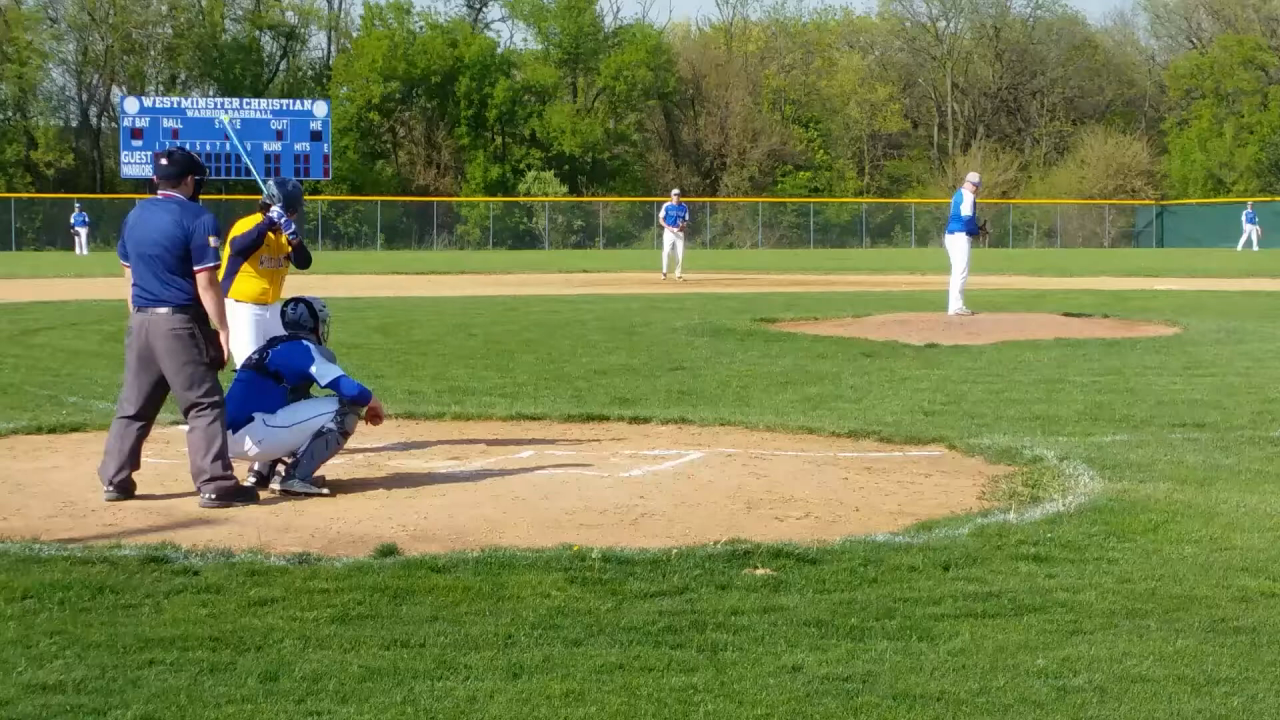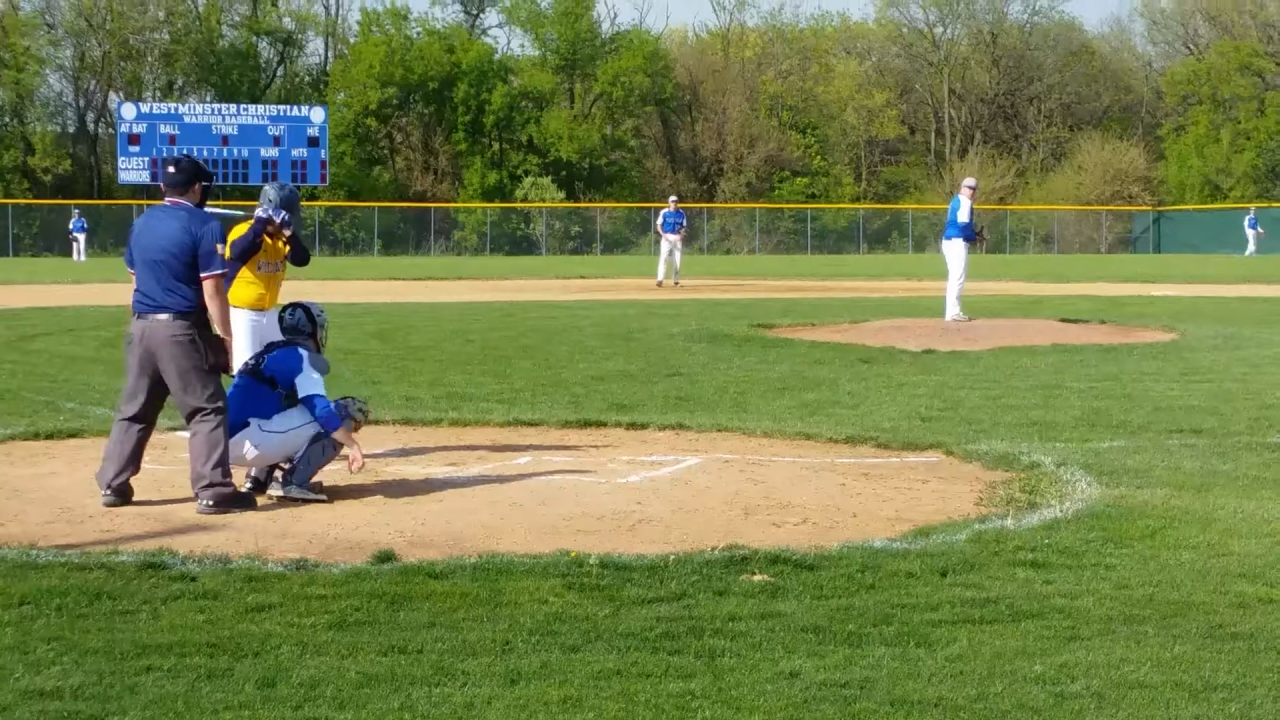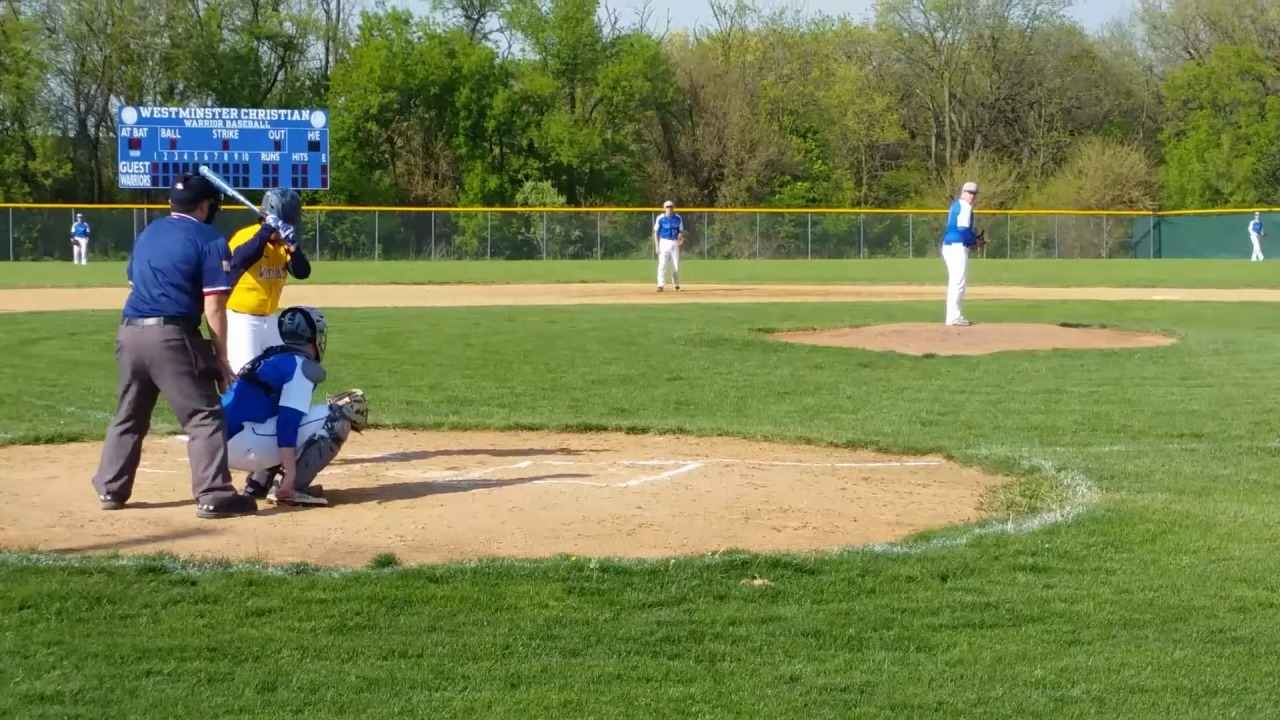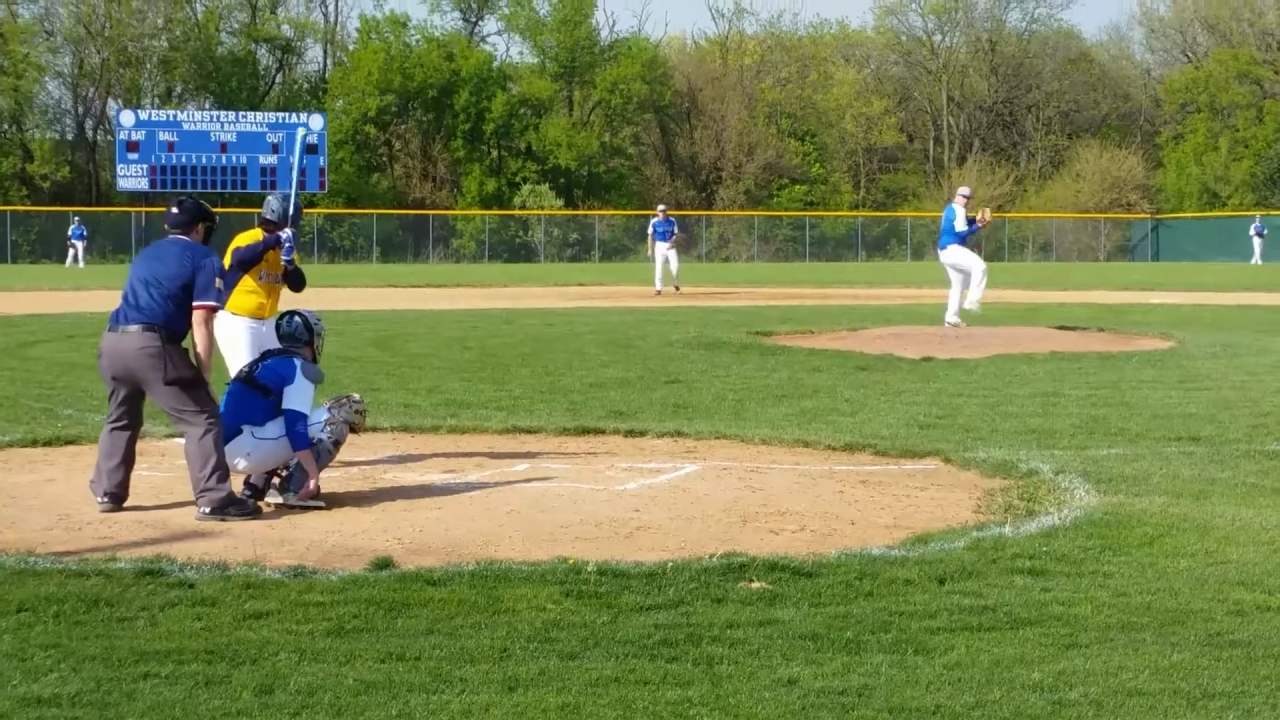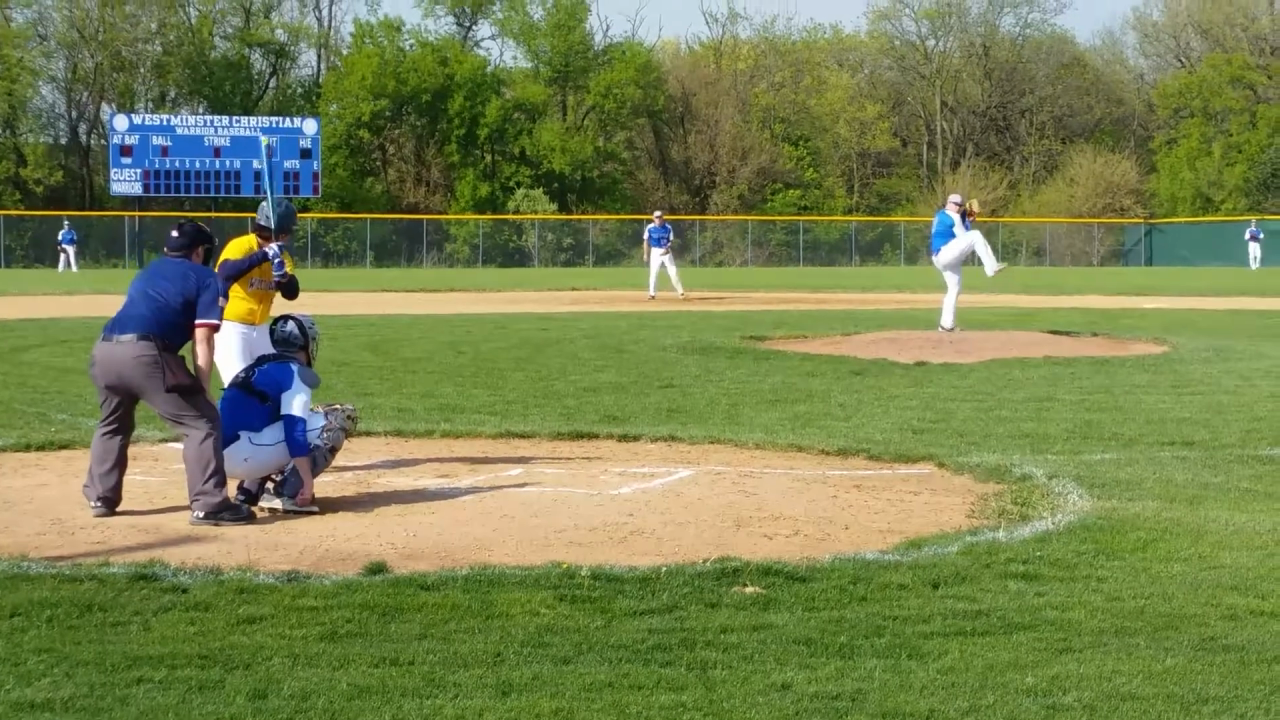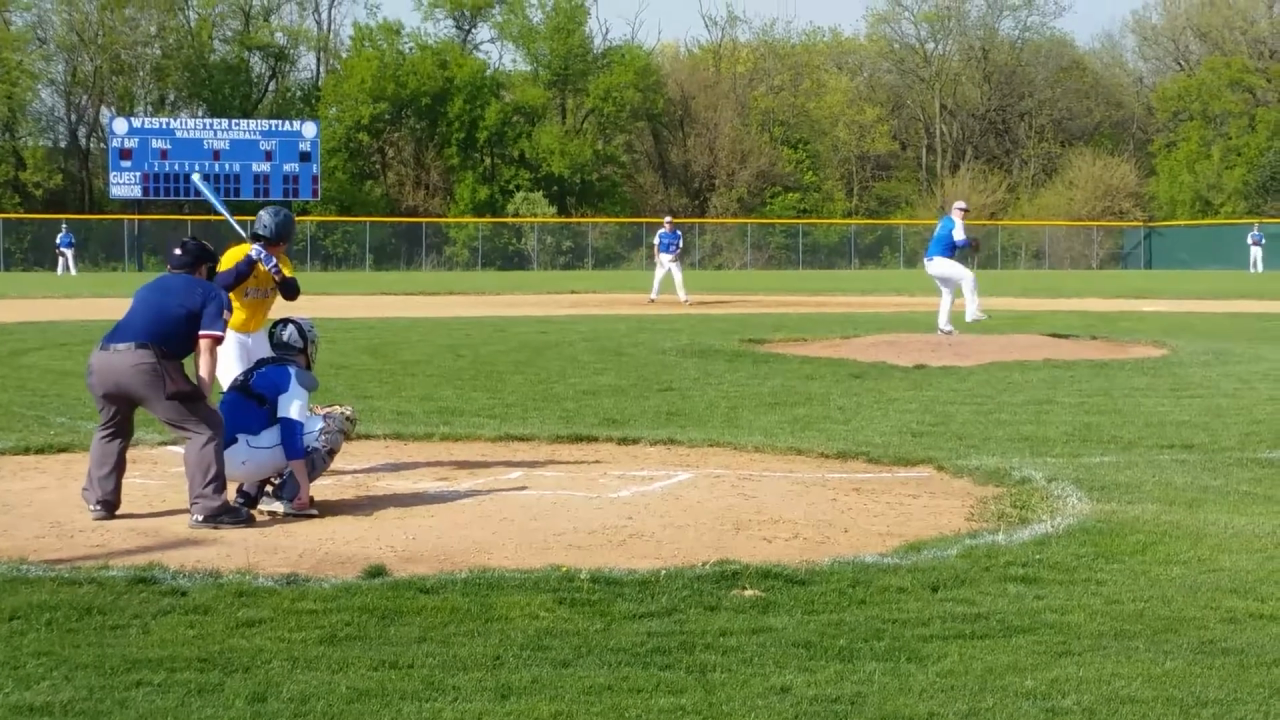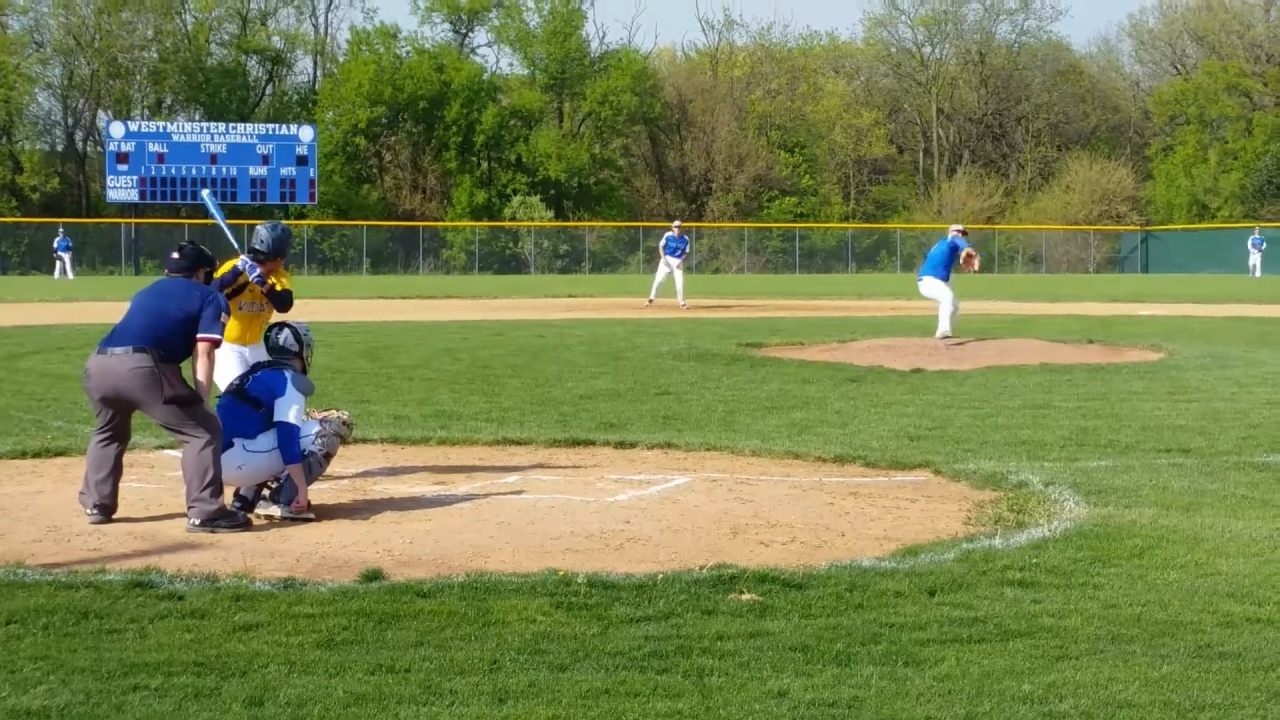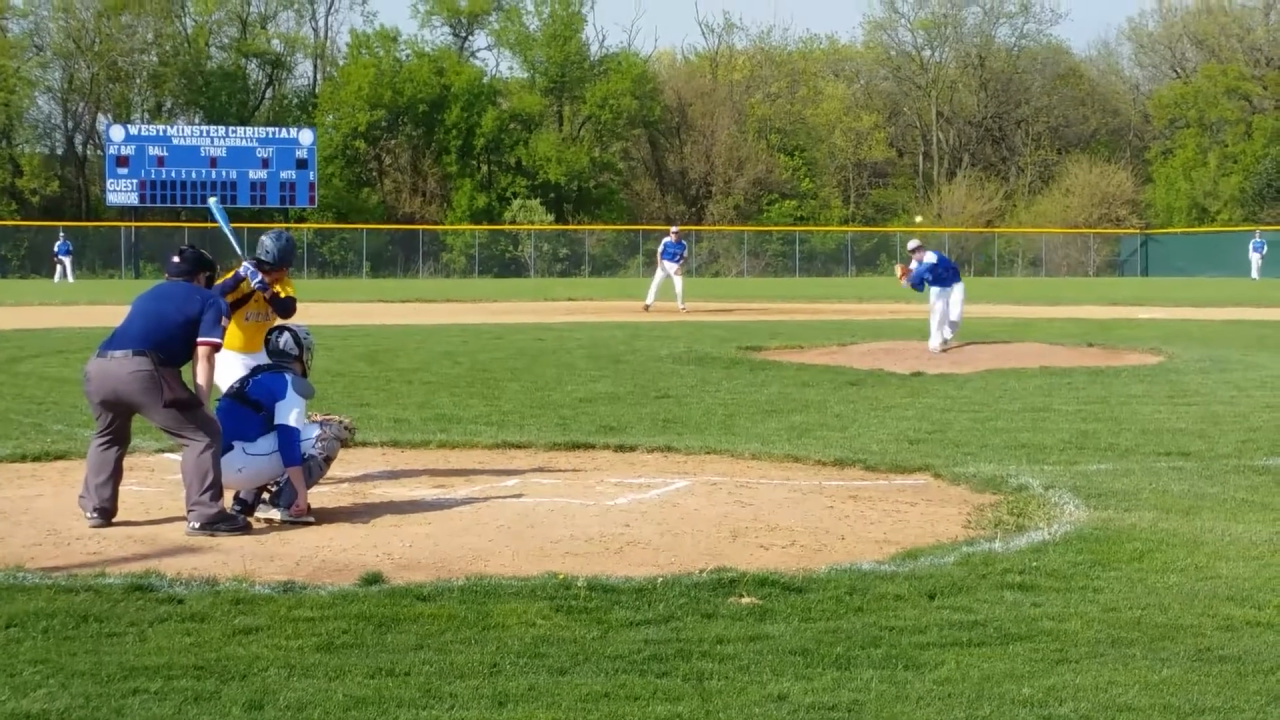
dt=0.3s
person 1, frame 1
left shoulder: (134, 215)
right shoulder: (198, 218)
left elbow: (129, 274)
right elbow: (205, 283)
right wrist: (222, 331)
left hip: (140, 321)
right hip: (179, 323)
left knee: (133, 405)
right knee: (204, 405)
left ankle: (115, 481)
right ankle: (215, 486)
person 1, frame 2
left shoulder: (141, 222)
right shoulder: (205, 224)
left elbow: (136, 279)
right elbow: (212, 291)
right wrist: (226, 337)
left hip: (141, 327)
right hip: (181, 330)
left knee: (133, 410)
right knee: (206, 411)
left ankle: (113, 485)
right ankle: (213, 493)
person 1, frame 3
left shoulder: (147, 233)
right shoulder: (211, 240)
right elbow: (213, 306)
right wrist: (221, 356)
left hip: (129, 333)
right hip: (169, 336)
left knee: (129, 416)
right knee: (205, 416)
left ankle: (111, 489)
right ankle: (214, 498)
person 1, frame 4
left shoulder: (146, 253)
right shoulder: (205, 259)
right elbow: (201, 323)
right wrist: (203, 376)
left hip: (112, 341)
right hip: (151, 344)
left knee: (120, 419)
right knee: (201, 418)
left ankle: (107, 493)
right ankle: (213, 500)
person 1, frame 5
left shoulder: (147, 272)
right shoulder: (206, 278)
right elbow: (202, 341)
right wrist: (202, 390)
left hip: (104, 352)
right hip: (144, 354)
left knee: (113, 425)
right knee: (203, 422)
left ankle: (101, 498)
right ankle: (208, 505)
person 1, frame 6
left shoulder: (150, 287)
right shoulder: (212, 293)
right elbow: (205, 352)
right wrist: (202, 400)
left hip: (101, 360)
right hip: (142, 362)
left knee: (112, 429)
right knee: (206, 426)
left ankle: (100, 501)
right ankle: (208, 509)
person 1, frame 7
left shoulder: (147, 291)
right shoulder: (210, 297)
right elbow: (202, 354)
right wrist: (200, 404)
left hip: (97, 365)
right hip: (140, 367)
left knee: (109, 434)
right knee: (204, 430)
left ankle: (97, 505)
right ankle: (205, 513)
person 1, frame 8
left shoulder: (148, 294)
right shoulder: (210, 300)
right elbow: (203, 358)
right wrist: (201, 407)
left hip: (98, 368)
right hip: (140, 370)
left knee: (108, 436)
right knee: (204, 434)
left ankle: (97, 509)
right ankle: (205, 516)
person 2, frame 1
left shoulder: (270, 349)
right shoulder: (306, 350)
right elbow: (350, 390)
right wrist: (374, 404)
left hip: (231, 438)
right hip: (254, 435)
right knee: (344, 408)
left ankle: (261, 472)
right ankle: (295, 477)
person 2, frame 2
left shoulder: (269, 354)
right shoulder: (302, 357)
right elbow: (320, 409)
right wrist: (353, 446)
left hip: (228, 443)
right hip: (250, 443)
right knee: (341, 413)
left ankle: (259, 478)
right ankle: (292, 483)
person 2, frame 3
left shoulder: (269, 359)
right shoulder: (300, 365)
right elbow: (288, 422)
right wrist: (291, 474)
left hip: (226, 447)
right hip: (246, 443)
right knee: (335, 417)
left ankle: (259, 482)
right ankle: (294, 488)
person 2, frame 4
left shoulder: (265, 362)
right shoulder: (299, 368)
right elbow: (294, 425)
right wrist: (313, 475)
left hip: (224, 449)
right hip: (245, 448)
right knee: (334, 420)
left ankle: (257, 485)
right ankle: (289, 491)
person 2, frame 5
left shoulder: (259, 367)
right shoulder: (295, 373)
right elbow: (295, 430)
right wrist: (308, 482)
right hip: (242, 454)
right knee: (331, 425)
left ankle: (250, 490)
right ankle: (283, 495)
person 2, frame 6
left shoulder: (259, 370)
right shoulder: (293, 376)
right elbow: (291, 433)
right wrist: (304, 486)
right hip: (240, 457)
right knee: (329, 427)
left ankle: (249, 492)
right ankle: (283, 498)
person 2, frame 7
left shoulder: (255, 374)
right shoulder: (289, 380)
right elbow: (288, 437)
left wrist: (309, 420)
right wrist: (302, 489)
right hip: (237, 462)
right knee: (326, 432)
left ankle: (246, 497)
right ankle: (280, 502)
person 2, frame 8
left shoulder: (257, 377)
right shoulder: (290, 383)
right elbow: (288, 440)
left wrist: (308, 423)
right wrist: (302, 493)
left hip: (218, 465)
right hip: (237, 465)
right knee: (327, 435)
left ankle: (246, 501)
right ankle: (279, 505)
person 3, frame 1
left shoulder: (285, 232)
right shoulder: (247, 224)
left elbow: (304, 263)
right elbow: (238, 248)
left wrist: (294, 238)
right wrist: (268, 222)
left hip: (271, 309)
right hip: (240, 309)
person 3, frame 2
left shoulder: (281, 238)
right shoulder: (244, 230)
left elbow: (302, 260)
right elbow: (237, 252)
left wrist: (288, 230)
right wrist: (259, 223)
left hip: (268, 314)
right hip: (238, 315)
person 3, frame 3
left shoulder: (283, 244)
right shoulder: (246, 236)
left elbow: (302, 272)
right elbow: (239, 258)
left wrist: (292, 244)
right wrist: (268, 230)
left hip: (268, 319)
right hip: (238, 319)
person 3, frame 4
left shoulder: (284, 247)
right shoulder: (247, 239)
left elbow: (298, 285)
right elbow: (239, 259)
left wrist: (289, 263)
right wrist: (275, 239)
left hip: (265, 323)
right hip: (235, 322)
person 3, frame 5
left shoulder: (281, 255)
right shoulder: (240, 246)
left elbow: (292, 293)
right elbow: (226, 272)
left wrist: (283, 277)
right wrist: (263, 255)
left hip: (259, 328)
right hip: (228, 328)
person 3, frame 6
left shoulder: (281, 261)
right shoulder: (236, 254)
left elbow: (292, 294)
right elbow: (219, 284)
left wrist: (277, 272)
right wrist: (250, 260)
left hip: (256, 334)
right hip: (226, 334)
person 3, frame 7
left shoulder: (280, 276)
right shoulder: (234, 268)
left elbow: (284, 306)
left wrist: (263, 284)
right wrist: (236, 271)
left hip: (255, 346)
right hip: (224, 346)
person 3, frame 8
left shoulder: (284, 285)
right shoulder: (240, 280)
left elbow: (287, 312)
left wrist: (265, 290)
right wrist: (238, 277)
left hip: (258, 354)
right hip: (227, 355)
